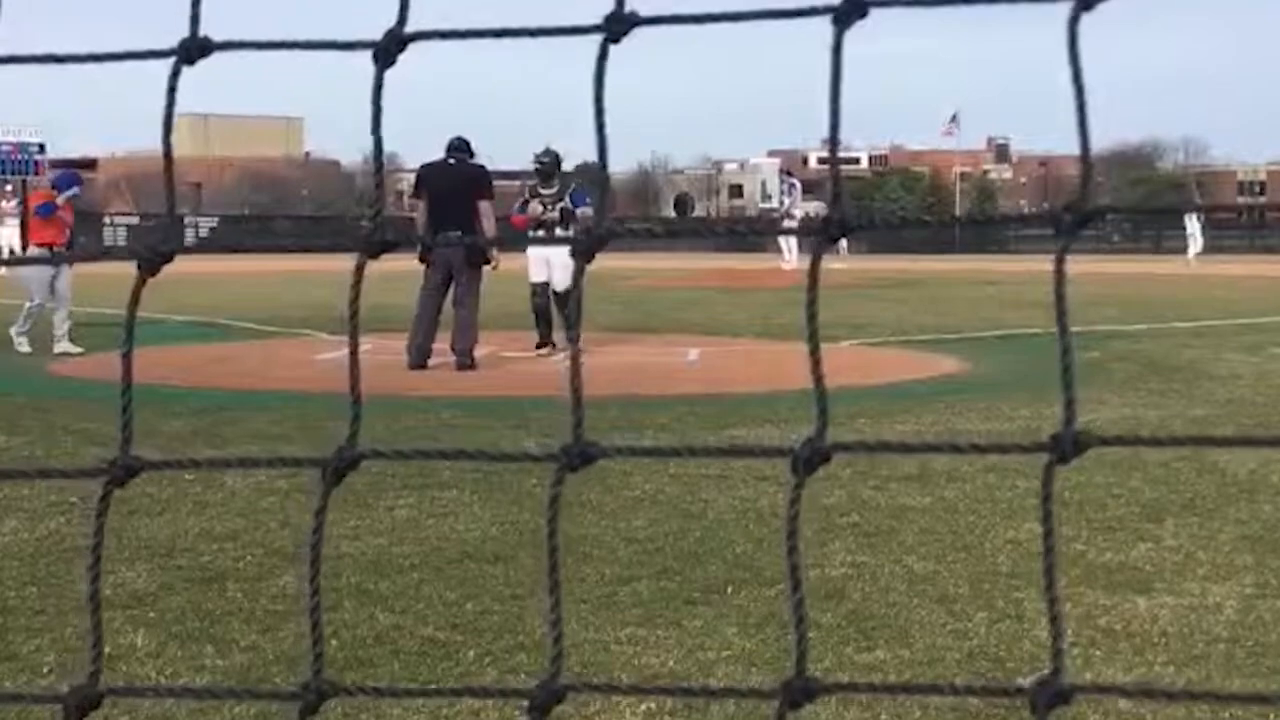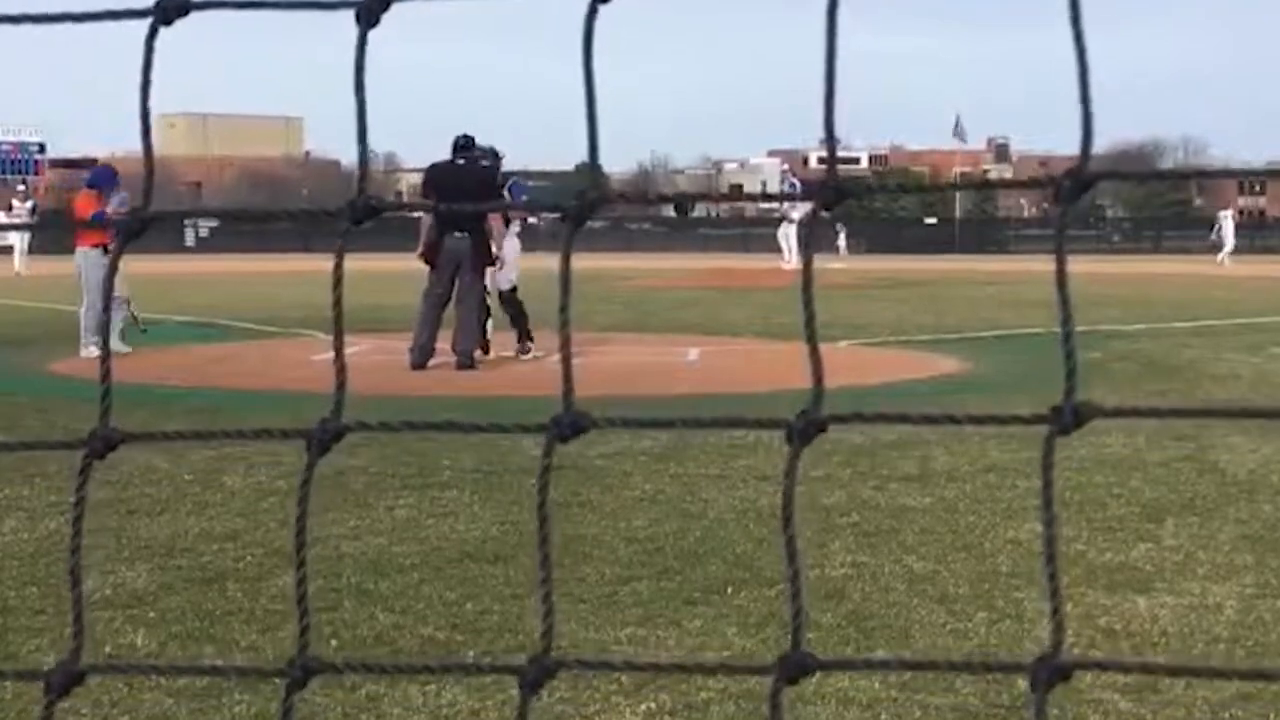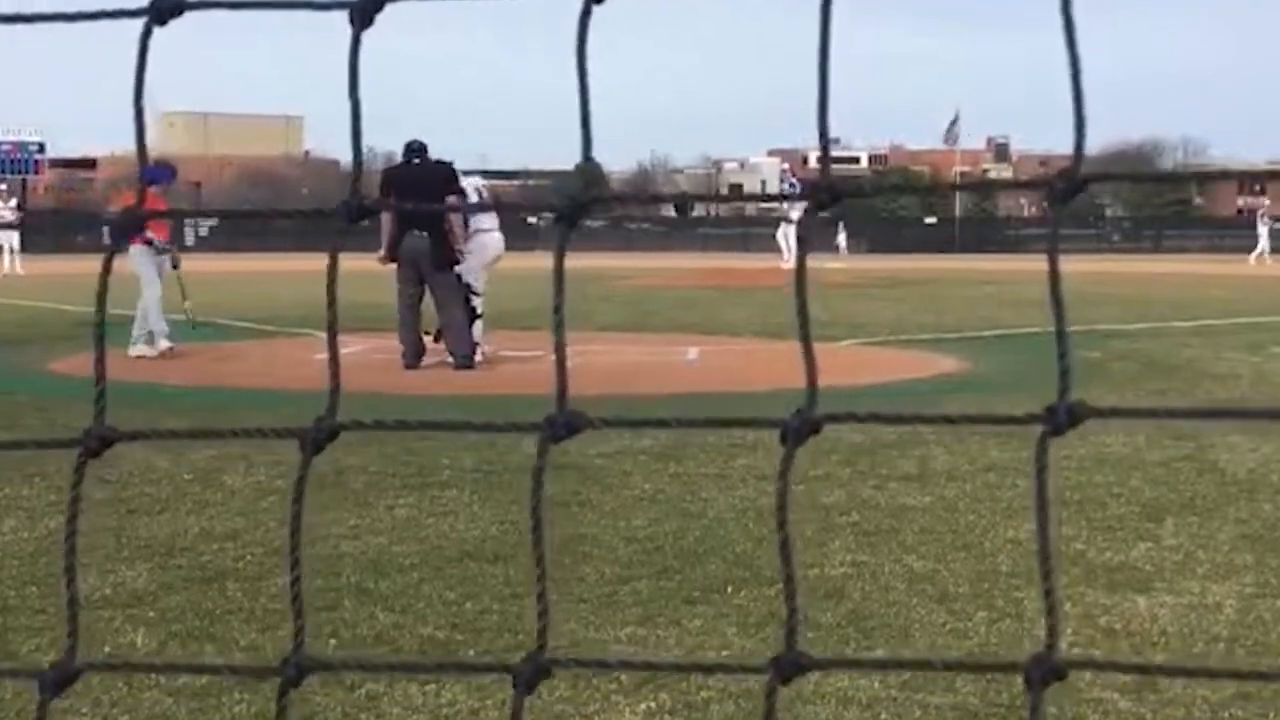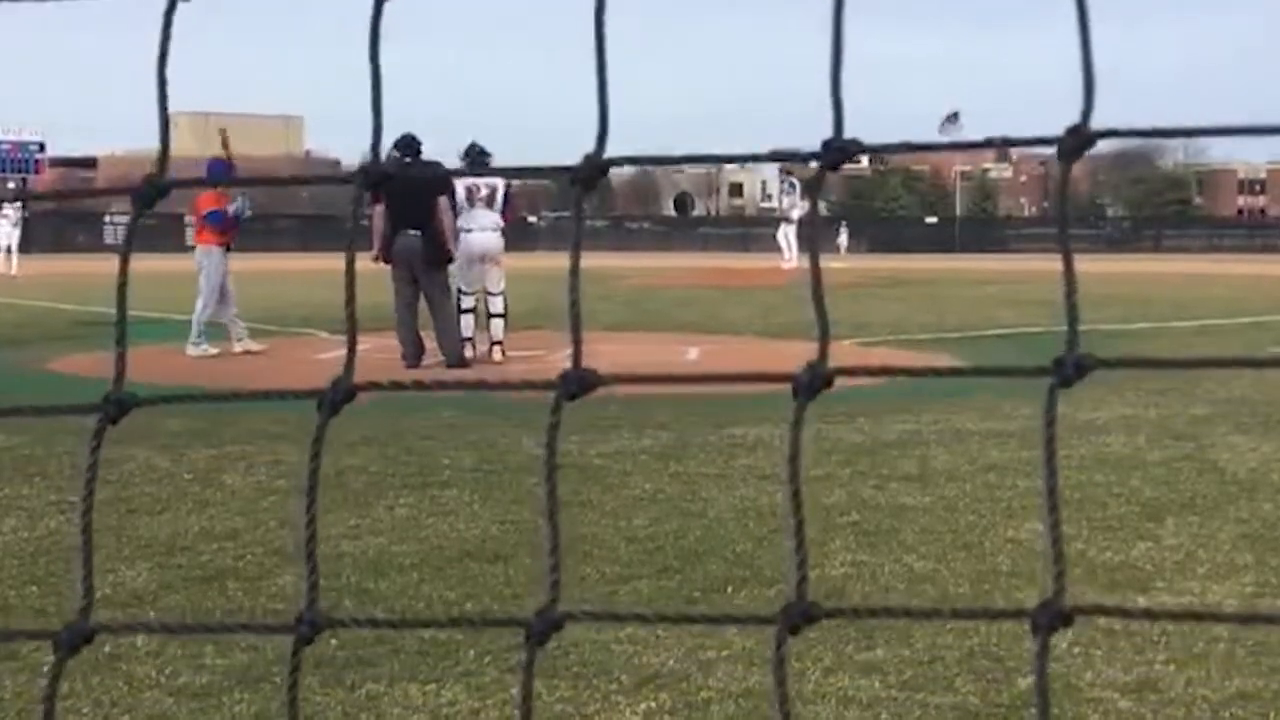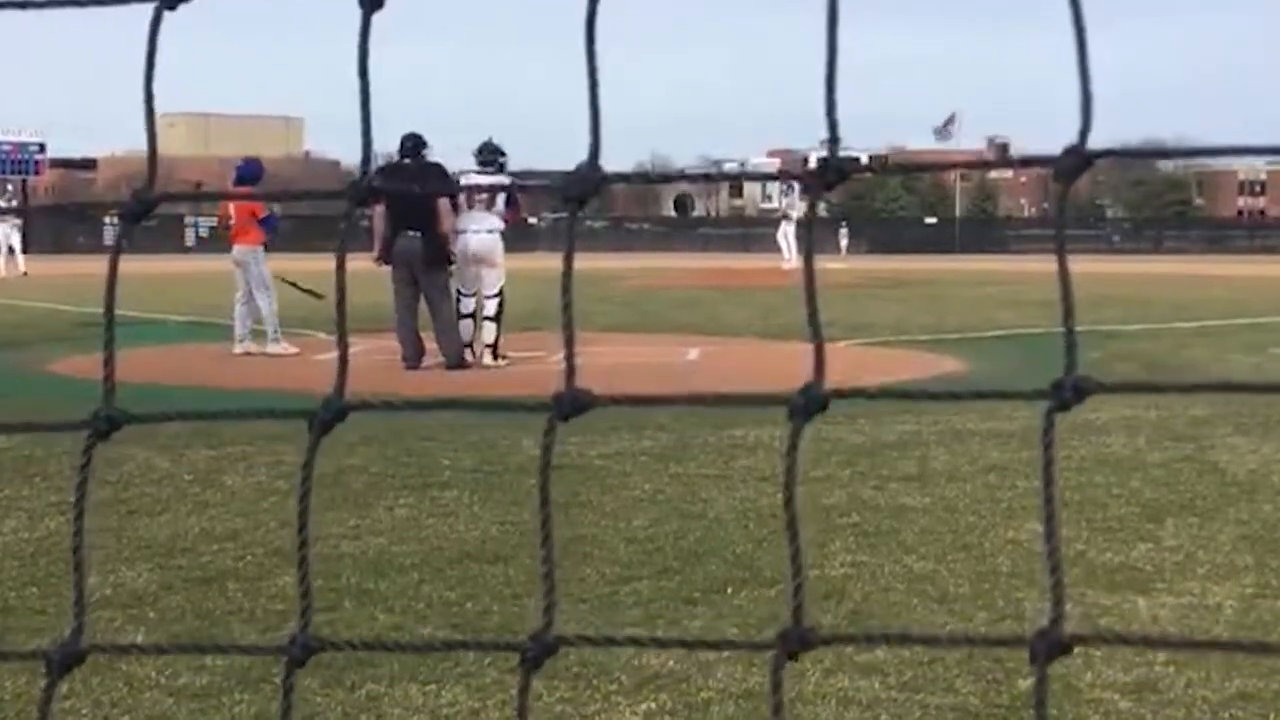
dt=1s
person 1, frame 1
left shoulder: (426, 171)
right shoulder: (478, 172)
left elbow: (421, 212)
right elbow: (485, 212)
left wrist: (422, 242)
right wrist: (492, 248)
left hip: (437, 243)
right hip: (468, 244)
left knee: (428, 301)
right knee: (466, 302)
left ankle: (417, 356)
right ankle: (464, 356)
person 1, frame 2
left shoulder: (435, 171)
right shoulder: (486, 173)
left elbow: (428, 211)
right elbow: (494, 214)
left wrist: (423, 244)
right wrist: (498, 247)
left hip: (443, 243)
right hip: (473, 244)
left knee: (433, 300)
right knee: (469, 302)
left ankle: (419, 354)
right ankle: (465, 356)
person 1, frame 3
left shoulder: (391, 174)
right shoulder: (444, 170)
left elbow: (387, 212)
right elbow: (453, 208)
left wrist: (384, 247)
right wrist: (459, 242)
left hip: (405, 243)
right hip: (434, 243)
left knee: (408, 303)
right knee: (450, 301)
left ankle: (412, 355)
right ankle: (463, 355)
person 1, frame 4
right shoulder: (435, 170)
left elbow: (379, 213)
right elbow: (444, 209)
left wrist: (377, 246)
right wrist: (451, 243)
left hip: (398, 243)
right hip: (427, 243)
left knee: (405, 303)
right knee: (441, 302)
left ankle: (411, 355)
right ankle: (454, 355)
person 1, frame 5
left shoulder: (385, 174)
right shoulder: (435, 171)
left elbow: (379, 213)
right elbow: (444, 208)
left wrist: (378, 247)
right wrist: (451, 243)
left hip: (398, 244)
right hip: (428, 244)
left knee: (405, 304)
right knee: (441, 302)
left ankle: (411, 357)
right ankle: (453, 356)
person 2, frame 1
left shoulder: (570, 190)
right shoulder: (530, 191)
left elbow: (587, 213)
right elbow: (515, 220)
left wrist: (557, 215)
right wrist: (531, 216)
left hip: (561, 245)
right hip: (536, 245)
left knee: (561, 292)
right knee: (538, 292)
right ankle: (545, 339)
person 2, frame 2
left shoulder: (512, 185)
left elbow: (524, 210)
left hip: (506, 244)
left knee: (507, 295)
left ankle: (525, 340)
right ankle: (482, 344)
person 2, frame 3
right shoulder: (477, 182)
left hip: (480, 240)
right hip: (496, 238)
left knee: (471, 293)
right knee: (469, 288)
left ankle: (473, 348)
right ankle: (475, 342)
person 2, frame 4
left shoulder: (458, 182)
right shoulder: (500, 181)
right elbow: (507, 215)
left hip: (468, 238)
right hip: (494, 238)
left knee: (466, 293)
right knee: (495, 293)
left ankle: (467, 346)
right ankle: (497, 347)
person 2, frame 5
left shoulder: (462, 181)
right shoulder: (504, 183)
right elbow: (513, 215)
left hip: (465, 239)
right hip: (491, 240)
left knee: (466, 295)
right knee: (492, 296)
left ankle: (467, 350)
right ankle: (489, 352)
person 3, frame 1
left shoulder: (68, 204)
right shoulder: (39, 196)
right elbow: (44, 210)
left wrist: (69, 253)
right wrist: (65, 196)
left hip: (61, 256)
right hip: (40, 254)
left knee: (63, 299)
right knee: (38, 300)
left ankle: (61, 341)
right ankle: (19, 332)
person 3, frame 2
left shoulder: (102, 199)
right shoulder: (83, 199)
right elbow: (94, 222)
right wrist: (113, 206)
left hip: (105, 254)
right hip: (88, 255)
left knee: (118, 297)
right knee: (93, 302)
left ankle: (113, 340)
right ankle: (89, 344)
person 3, frame 3
left shoulder: (163, 200)
right shoulder: (138, 197)
left wrist: (171, 249)
right wrist: (150, 236)
left hip: (159, 253)
right hip: (141, 251)
left knee: (151, 295)
right knee: (153, 292)
left ankle: (138, 343)
right ankle: (160, 339)
person 3, frame 4
left shoulder: (223, 197)
right shoulder: (208, 196)
left elbow: (231, 221)
right elbow: (217, 220)
left wrist: (243, 211)
right wrist: (235, 207)
left hip: (220, 252)
right hip: (210, 251)
left knee: (228, 297)
right knee: (208, 298)
left ankle: (240, 340)
right ankle: (196, 343)
person 3, frame 5
left shoulder: (230, 197)
right shoulder: (252, 197)
left elbow: (224, 222)
right elbow: (269, 223)
right wrist: (275, 213)
left hip: (237, 249)
right hip: (252, 250)
left knee: (243, 296)
right knee: (266, 295)
left ankle: (242, 342)
right ankle: (274, 342)
